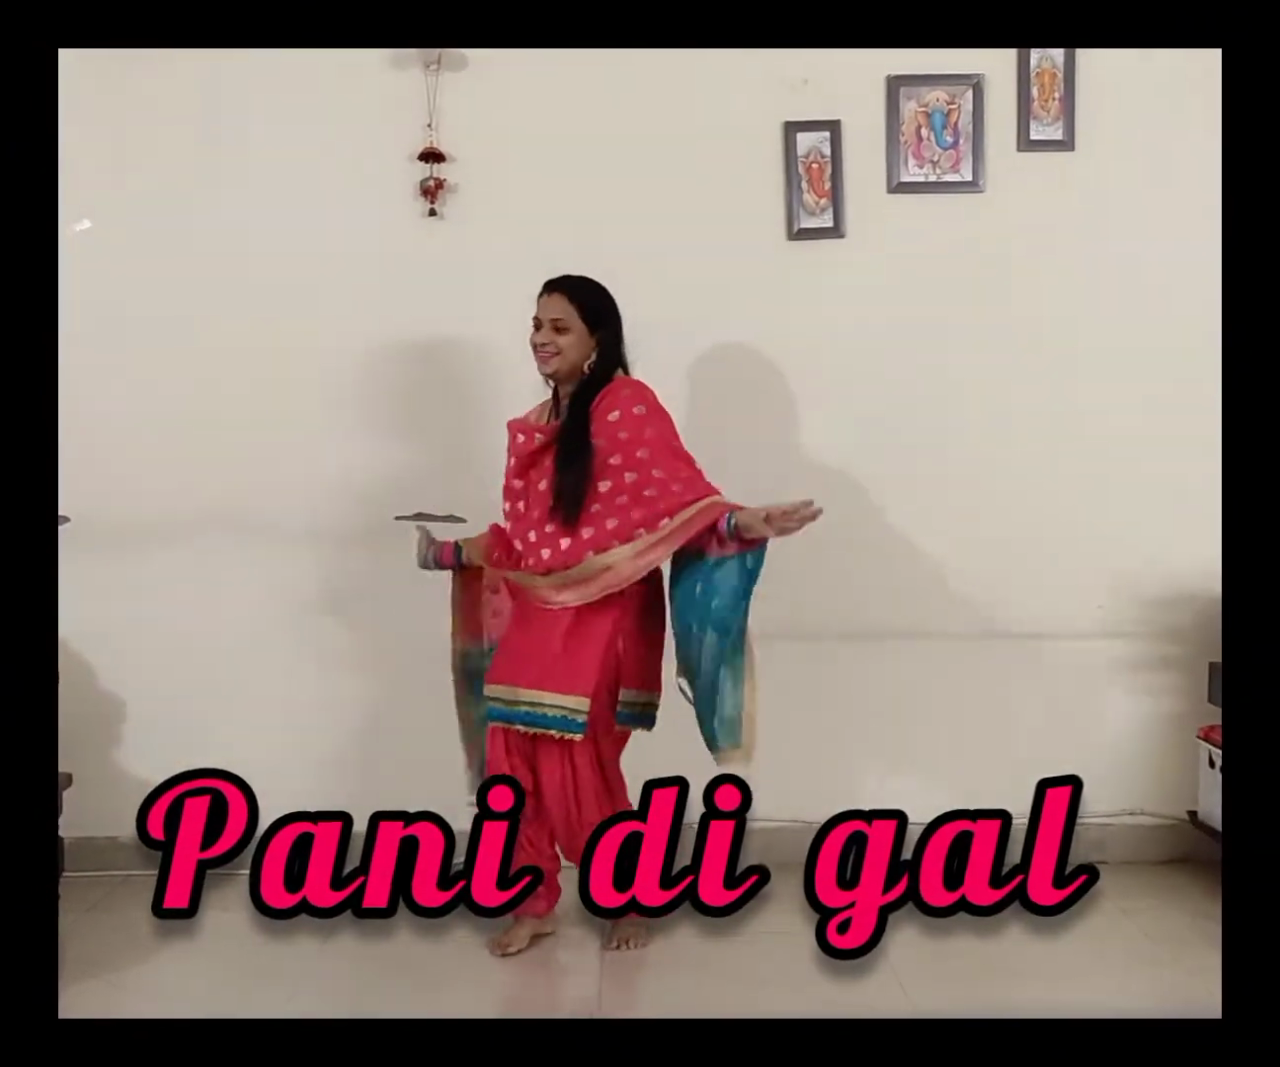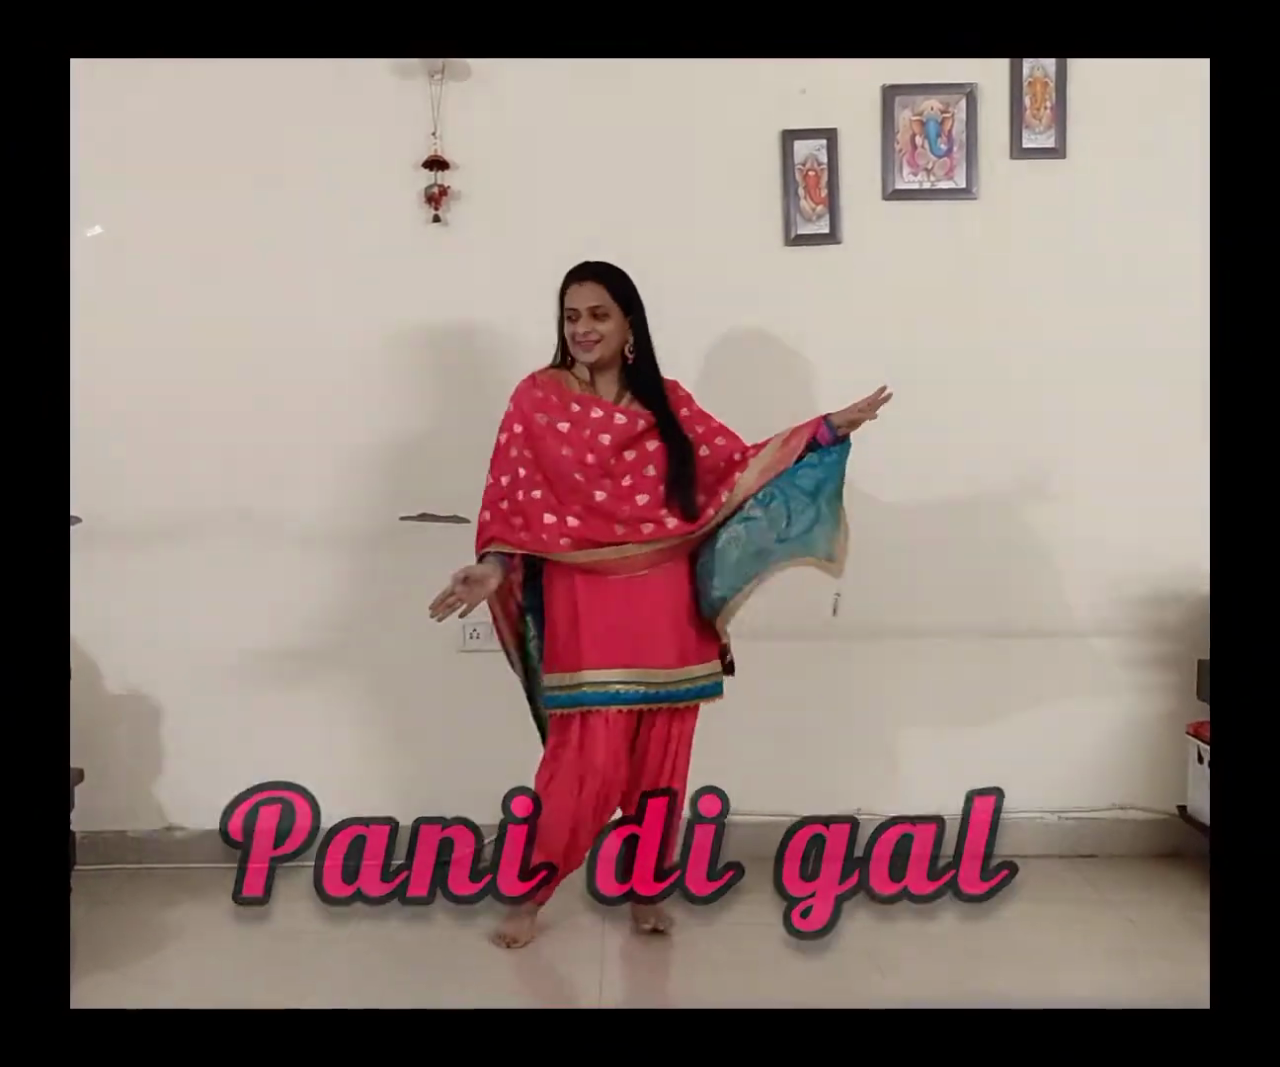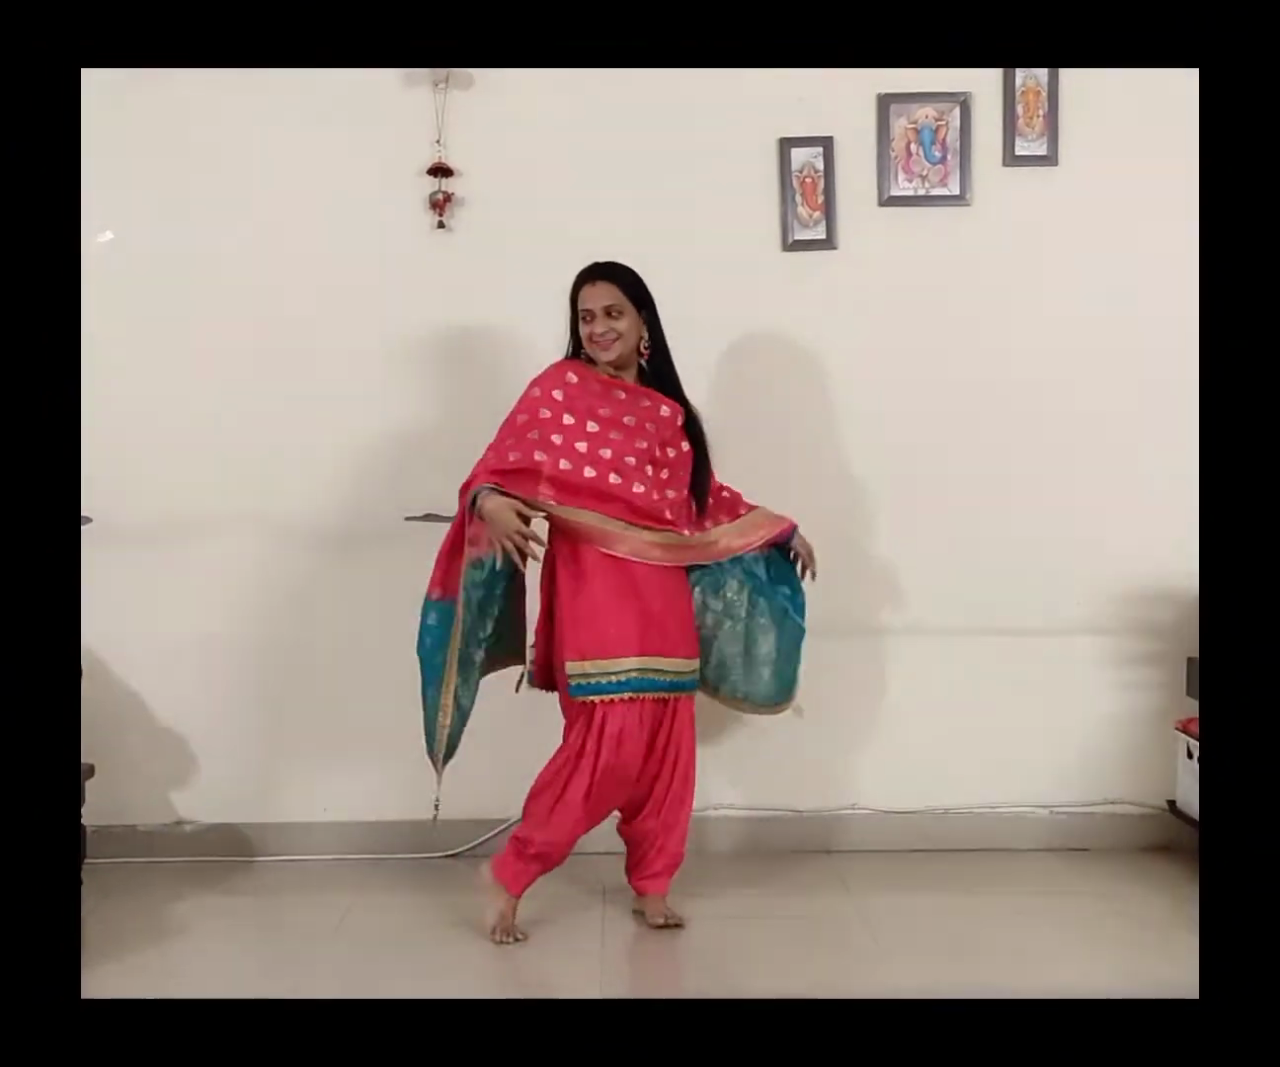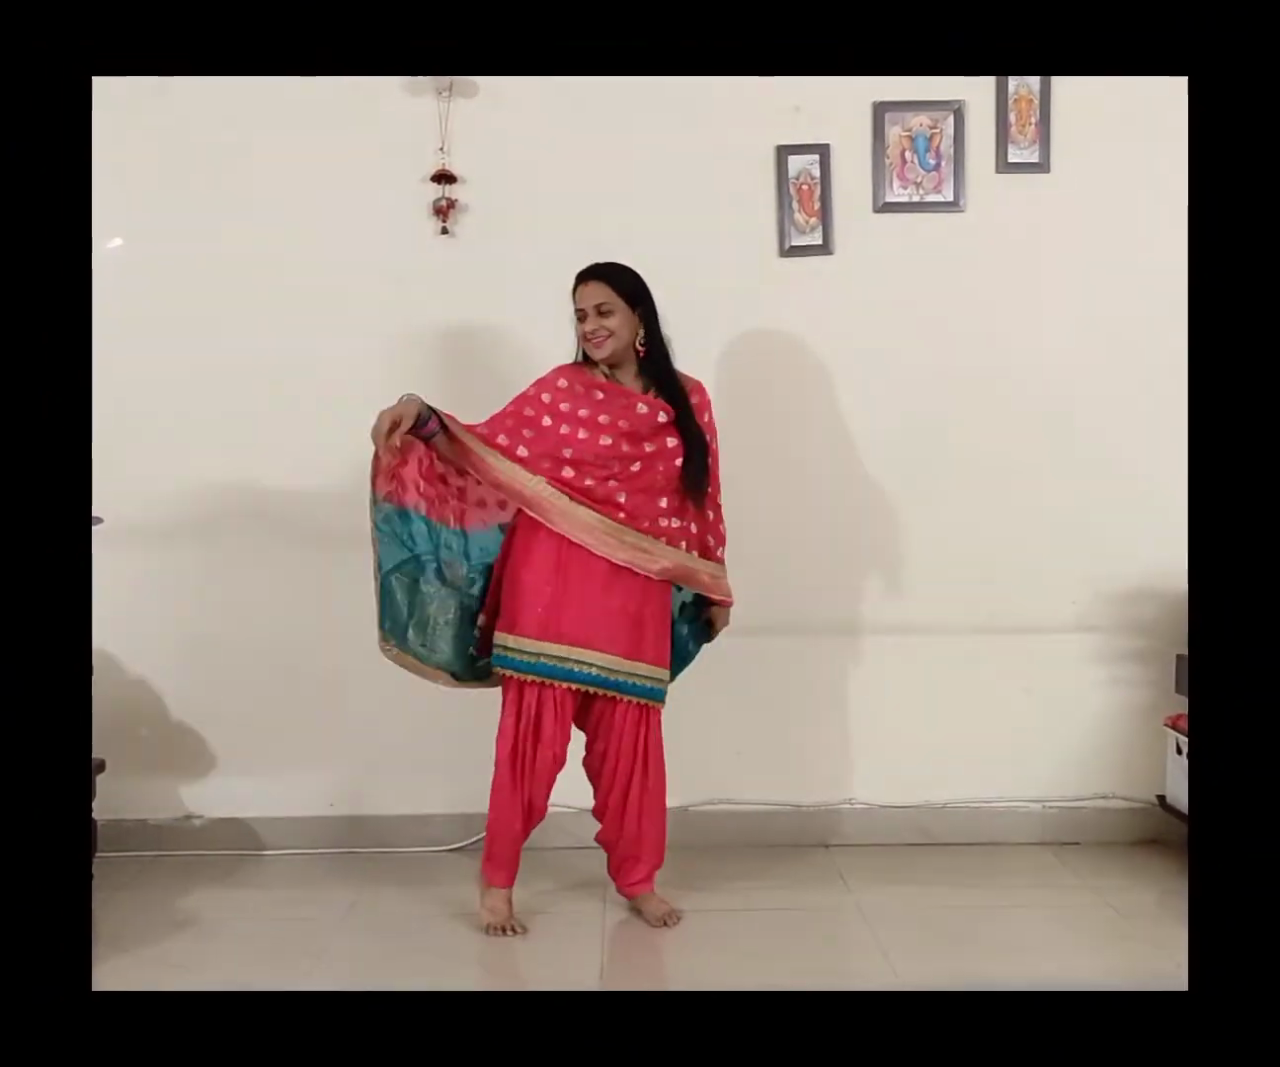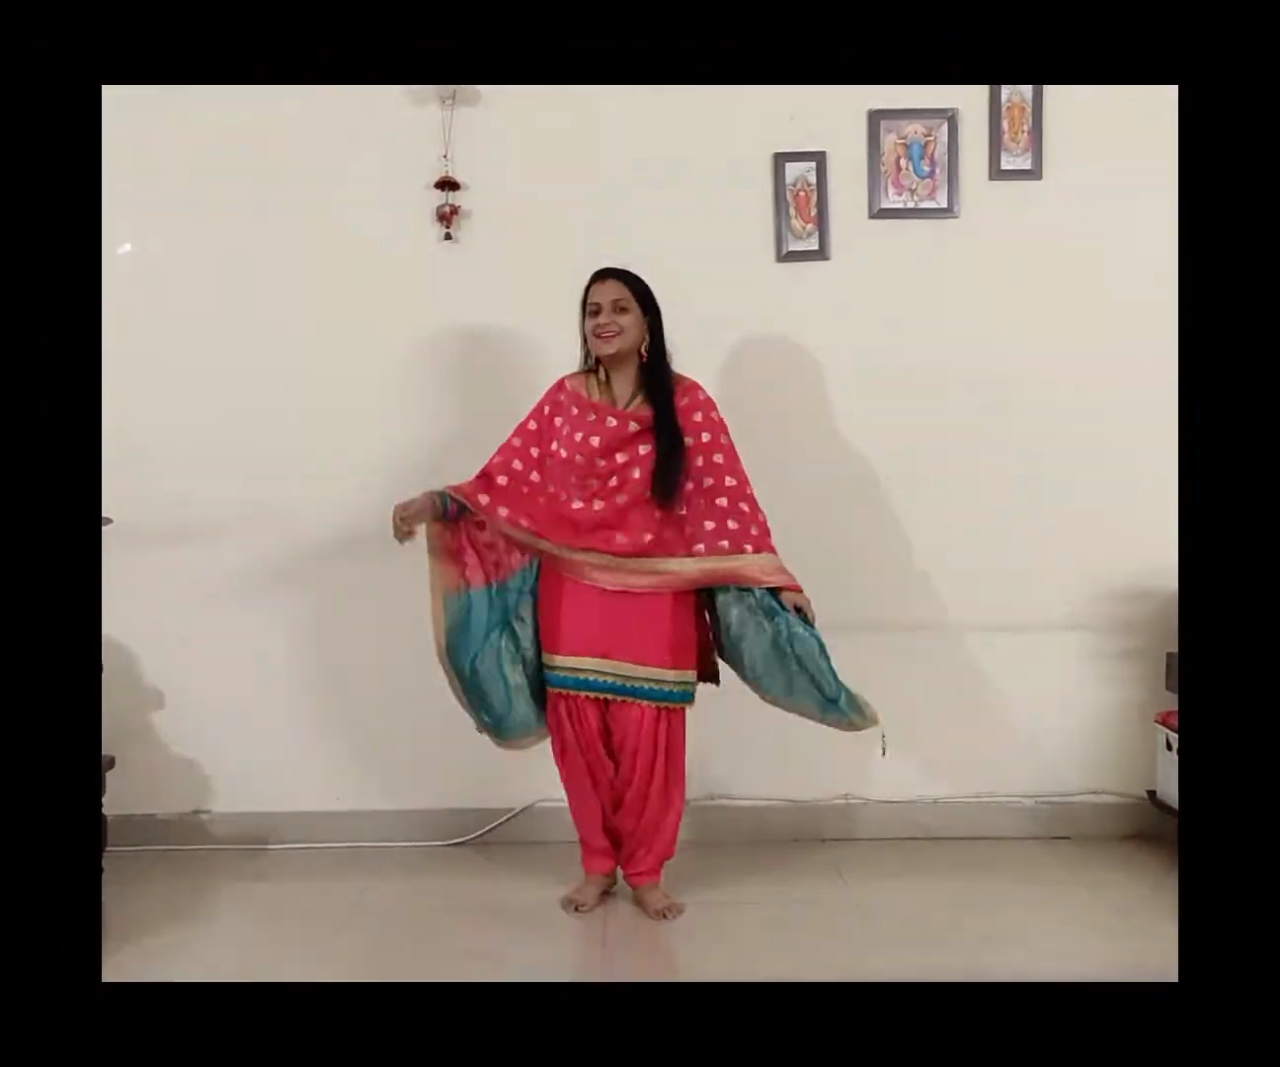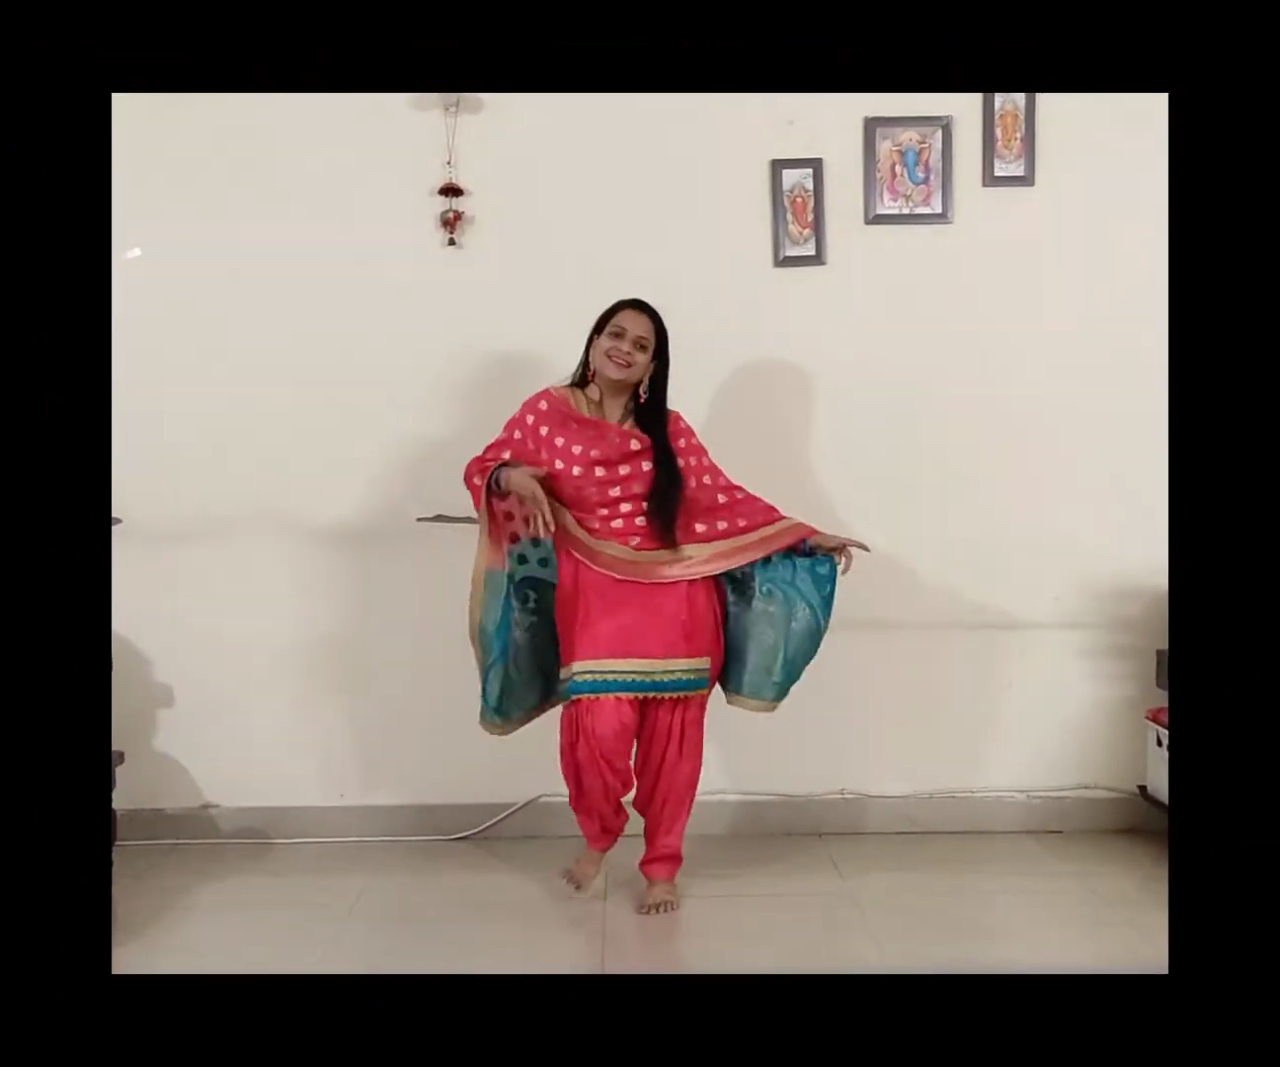
dt=0.5s
person 1, frame 1
left shoulder: (625, 404)
right shoulder: (534, 426)
left elbow: (675, 492)
left wrist: (743, 521)
right wrist: (455, 552)
left hip: (605, 617)
right hip: (542, 618)
left knee: (578, 769)
right knee: (511, 762)
right ankle: (534, 903)
person 1, frame 2
left shoulder: (666, 398)
right shoulder: (537, 398)
left elbow: (733, 465)
right elbow: (511, 499)
left wrist: (828, 428)
right wrist: (492, 567)
left hip: (668, 602)
right hip: (585, 603)
left knee: (662, 754)
right knee: (586, 755)
right ankle: (529, 894)
person 1, frame 3
left shoulder: (667, 401)
right shoulder: (561, 387)
left elbow: (702, 494)
right elbow: (500, 470)
left wrist: (781, 530)
right wrist: (491, 504)
left hip: (663, 594)
right hip: (595, 588)
left knee: (668, 744)
right knee: (610, 742)
left ankle: (651, 883)
right ankle: (511, 875)
person 1, frame 4
left shoulder: (686, 399)
right shoulder: (561, 387)
left elbow: (699, 498)
right elbow: (483, 450)
left wrist: (714, 588)
right wrist: (420, 417)
left hip: (636, 595)
right hip: (552, 585)
left knee: (631, 742)
right knee: (532, 739)
left ankle: (638, 878)
right ankle: (497, 881)
person 1, frame 5
left shoulder: (686, 401)
right shoulder: (562, 400)
left elbow: (725, 496)
right elbow: (507, 479)
left wrist: (773, 579)
right wrist: (438, 504)
left hip: (657, 598)
right hip: (574, 597)
left knee: (649, 738)
right knee: (579, 735)
left ankle: (646, 873)
right ankle: (599, 865)
person 1, frame 6
left shoulder: (668, 428)
right shoulder: (547, 410)
left elbow: (721, 499)
right elbow: (489, 467)
left wrist: (806, 536)
right wrist: (515, 479)
left hip: (674, 597)
right hip: (595, 599)
left knee: (672, 741)
right knee: (595, 734)
left ankle: (661, 865)
right ankle: (599, 835)
